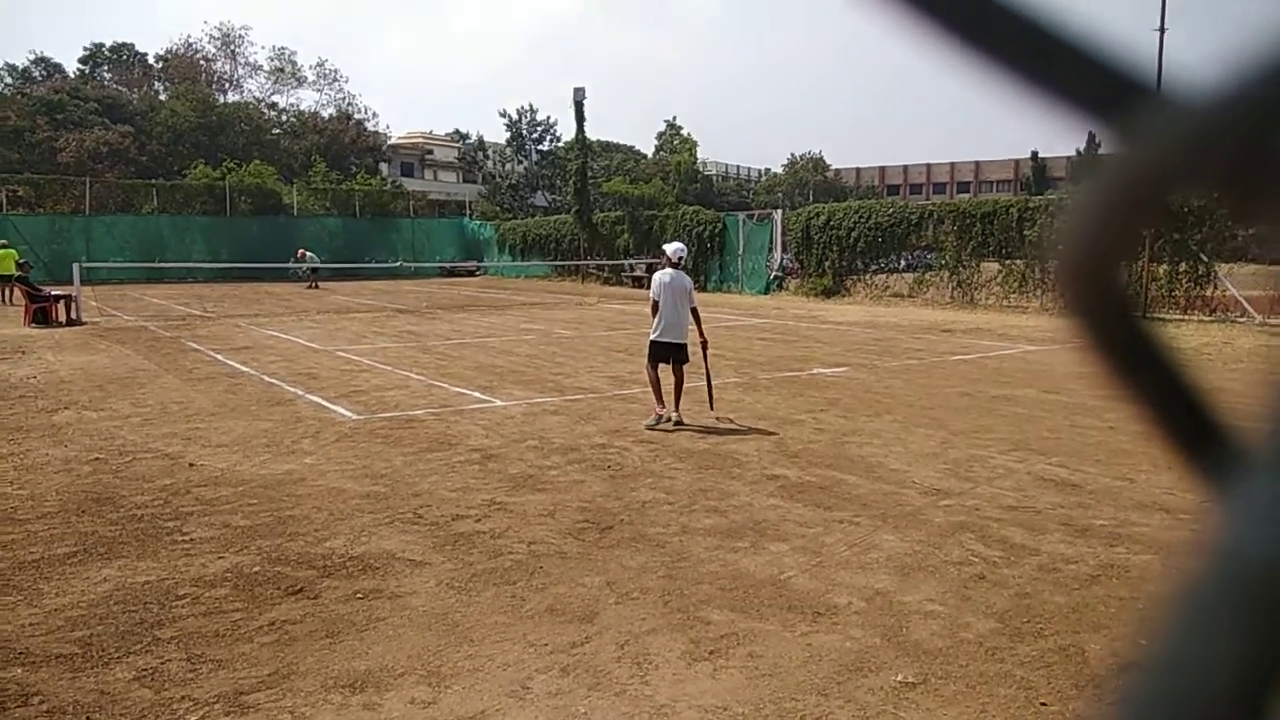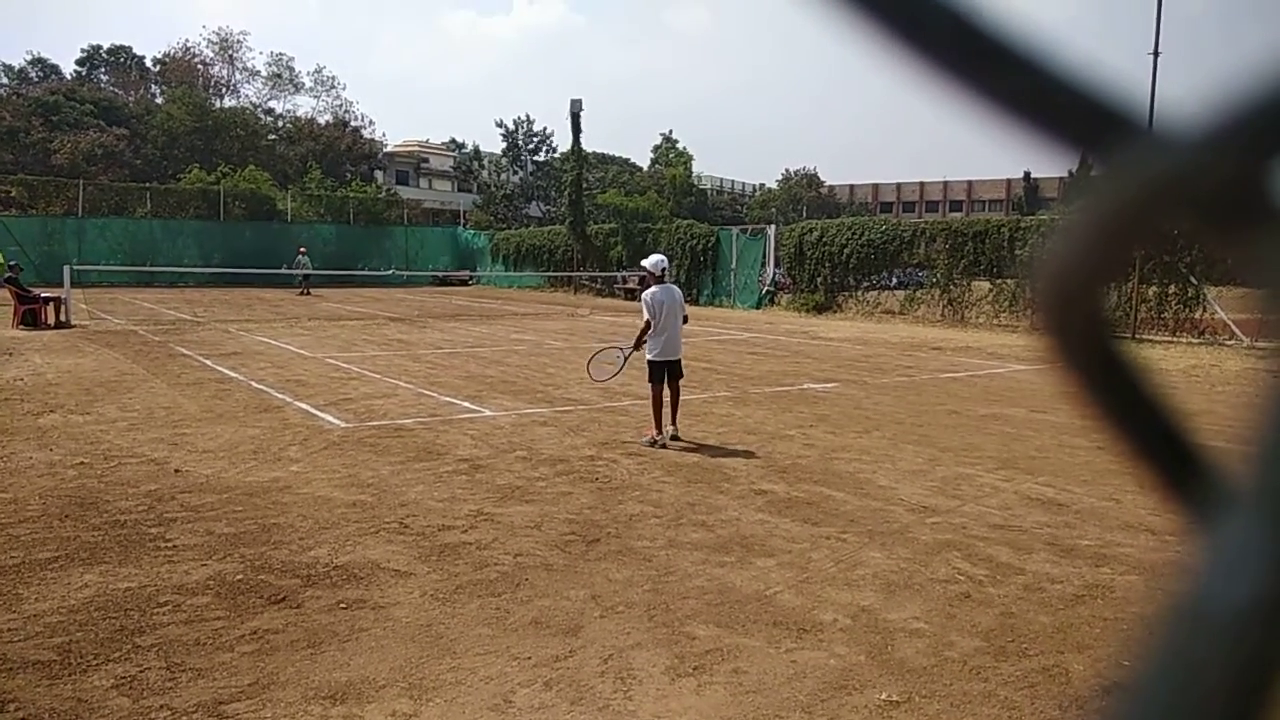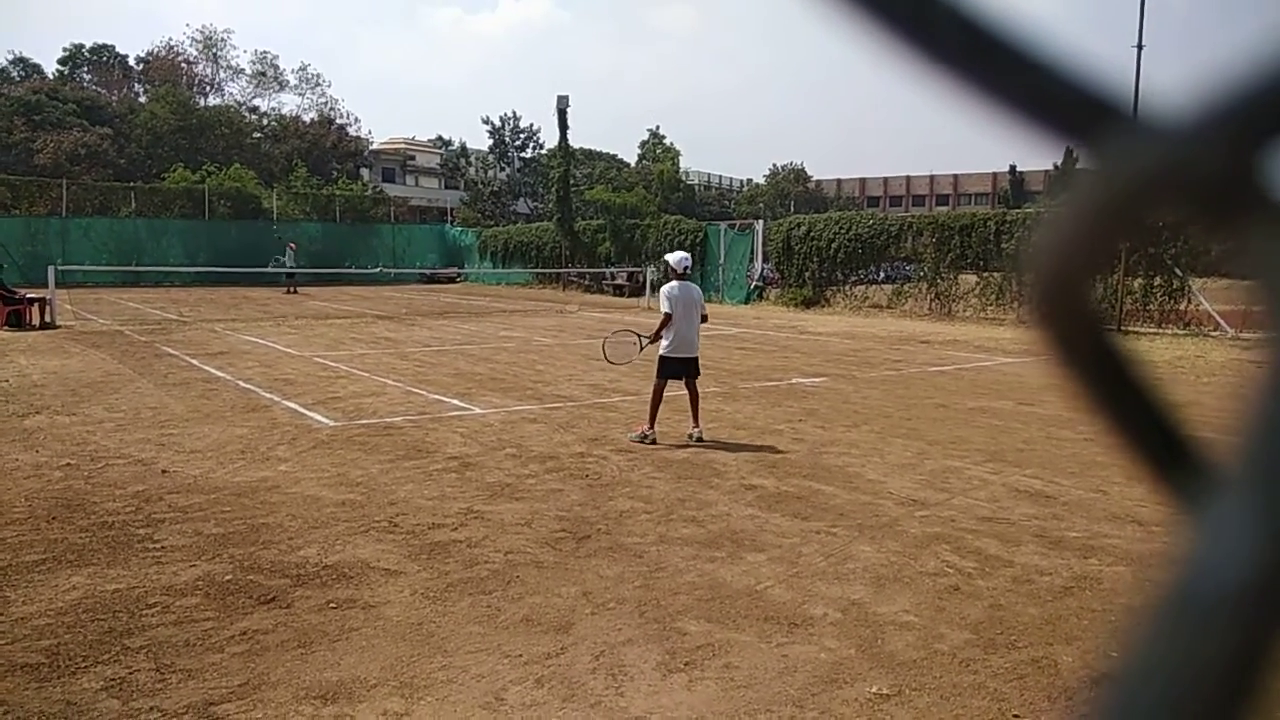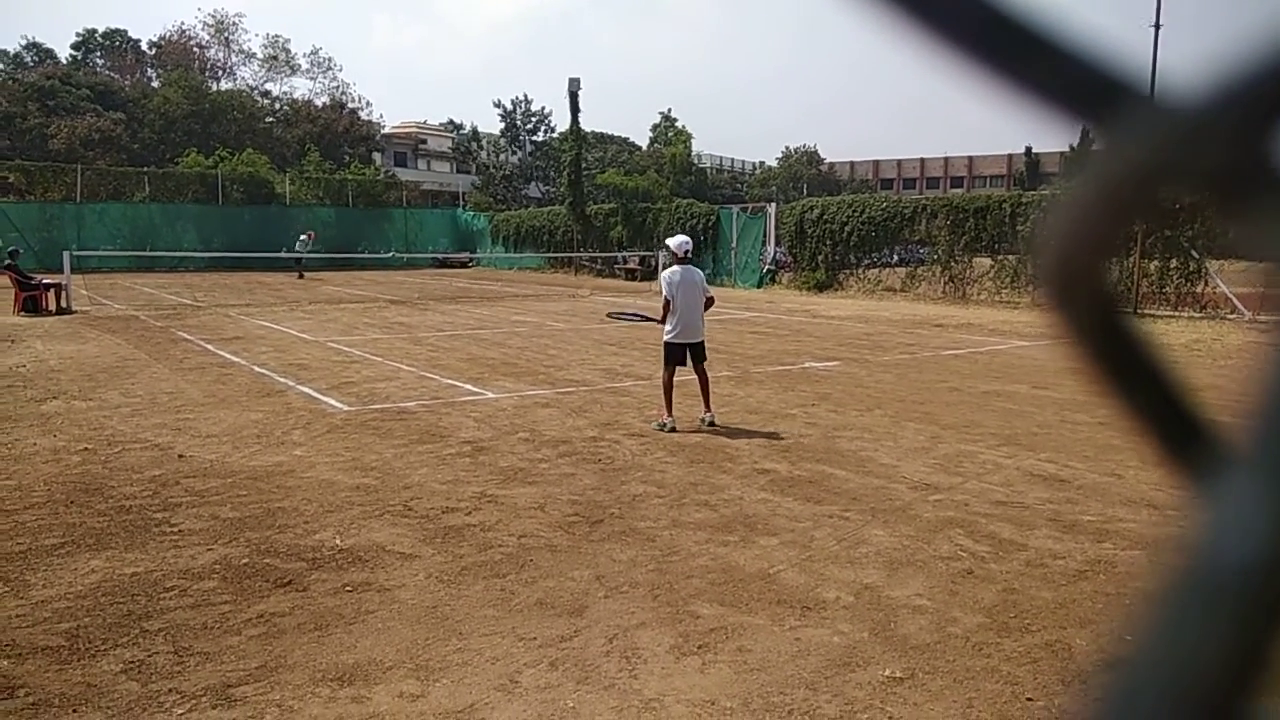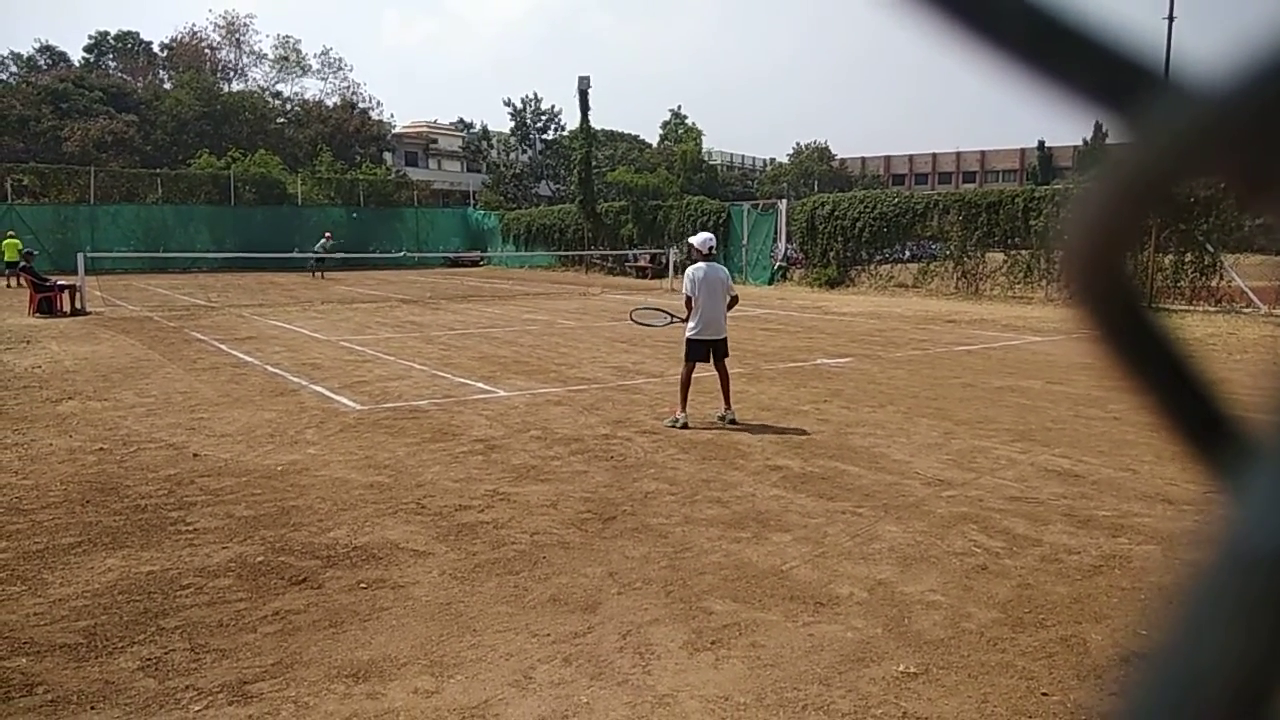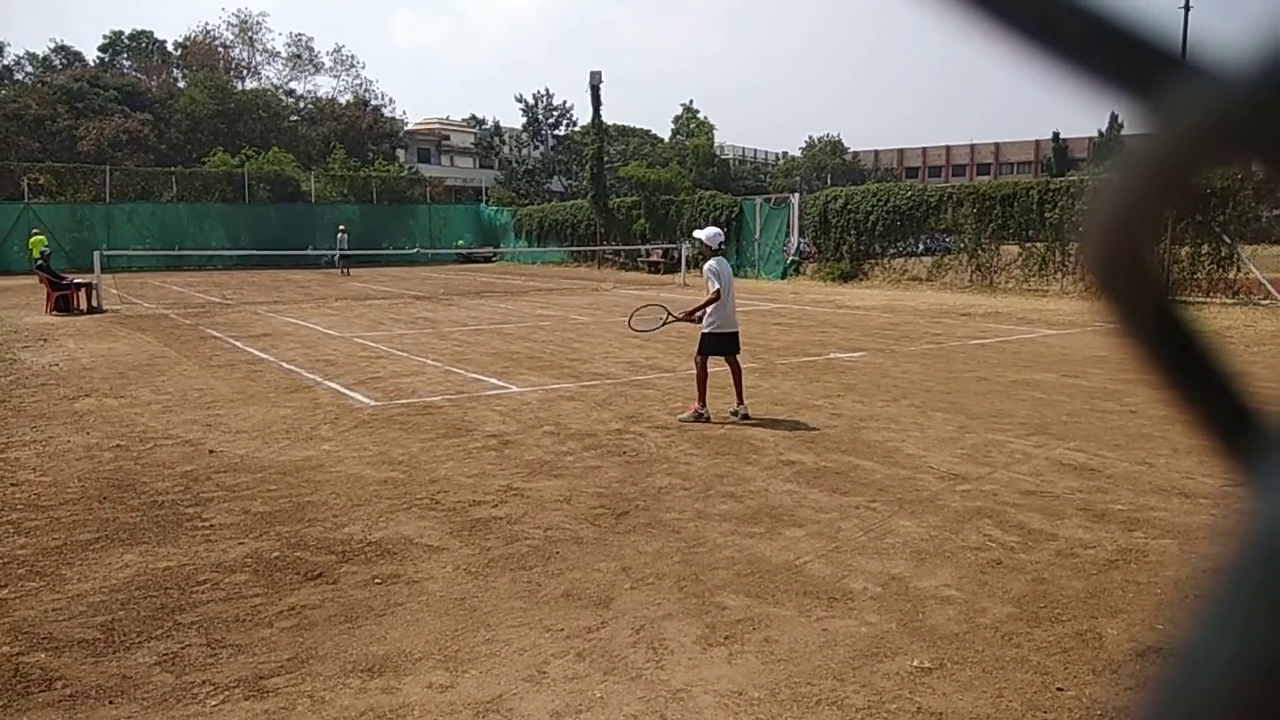
dt=0.7s
person 1, frame 1
left shoulder: (659, 276)
right shoulder: (687, 280)
left elbow: (654, 304)
right elbow: (694, 310)
left wrist: (655, 322)
right wrist: (701, 334)
left hip: (661, 332)
right hip: (680, 333)
left knee: (652, 367)
right knee: (678, 370)
left ankle: (660, 409)
right ankle: (676, 412)
person 1, frame 2
left shoulder: (648, 295)
right shoulder: (676, 291)
left elbow: (648, 324)
right elbow: (684, 319)
left wrist: (638, 340)
left hip: (657, 349)
right hip: (675, 348)
left knee: (657, 389)
right knee: (674, 385)
left ankle: (658, 434)
right ankle: (673, 427)
person 1, frame 3
left shoulder: (667, 289)
right shoulder: (696, 290)
left elbow: (667, 317)
right elbow: (704, 317)
left wrist: (656, 334)
left hip: (671, 346)
right hip: (691, 347)
left knee: (659, 385)
right knee: (691, 384)
left ankle: (649, 429)
right ankle: (696, 428)
person 1, frame 4
left shoulder: (668, 274)
right shoulder: (698, 273)
left elbow: (667, 303)
right elbow: (710, 300)
left wrist: (663, 317)
left hip: (675, 331)
right hip: (696, 330)
left knee: (668, 371)
right knee: (700, 368)
left ankle: (668, 417)
right ankle: (708, 413)
person 1, frame 5
left shoulder: (692, 271)
right shoulder: (723, 271)
left elbow: (688, 301)
right elbow: (734, 298)
left wrist: (690, 315)
left hip: (698, 328)
right hip: (719, 328)
left knee: (688, 367)
right knee: (720, 365)
left ankle: (681, 414)
right ankle: (728, 410)
person 1, frame 6
left shoulder: (710, 267)
right shoulder: (724, 263)
left elbow: (716, 295)
left wrist: (693, 311)
right wrist: (702, 313)
left hip: (714, 323)
right hip: (730, 322)
left knee: (700, 360)
right knee: (732, 360)
left ankle: (701, 408)
right ankle: (740, 405)
